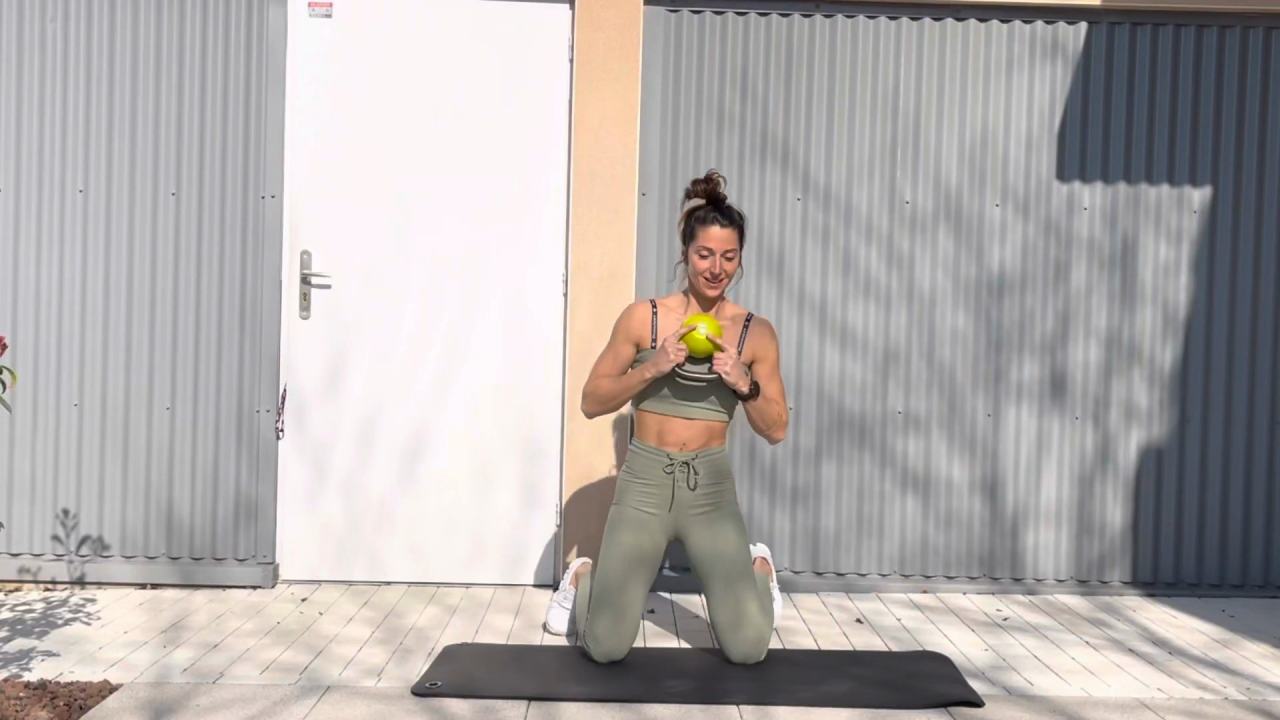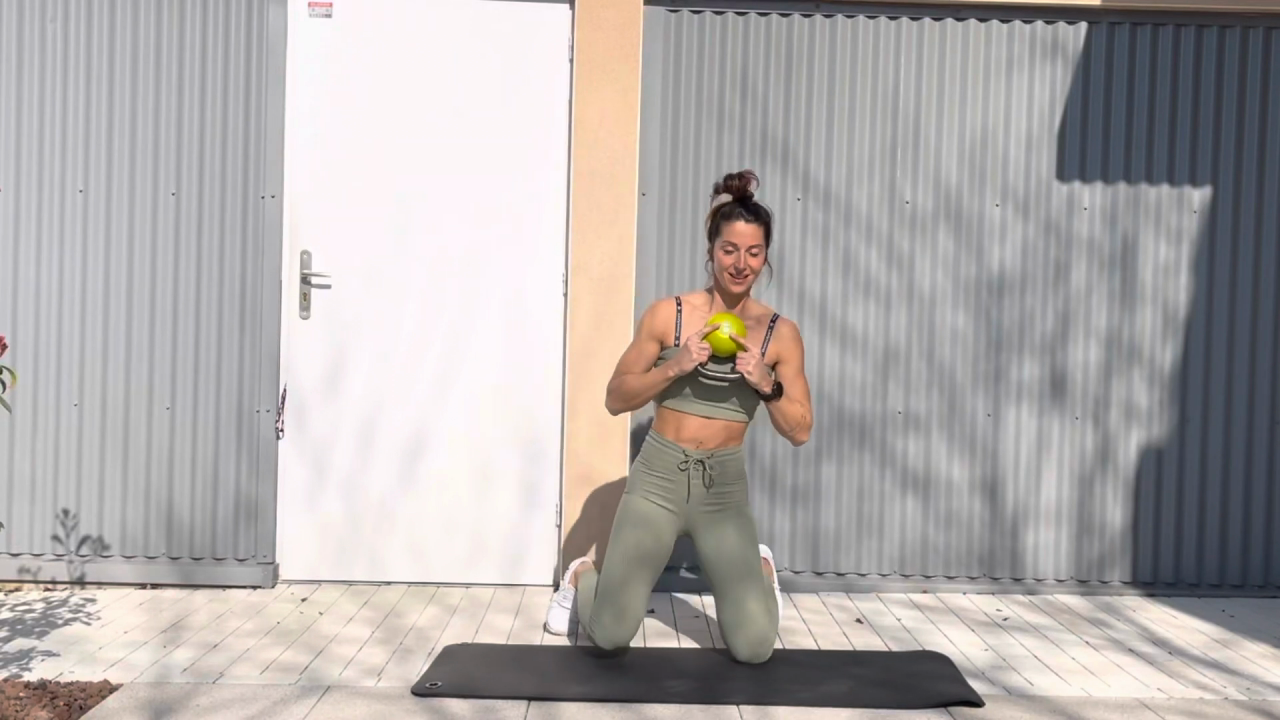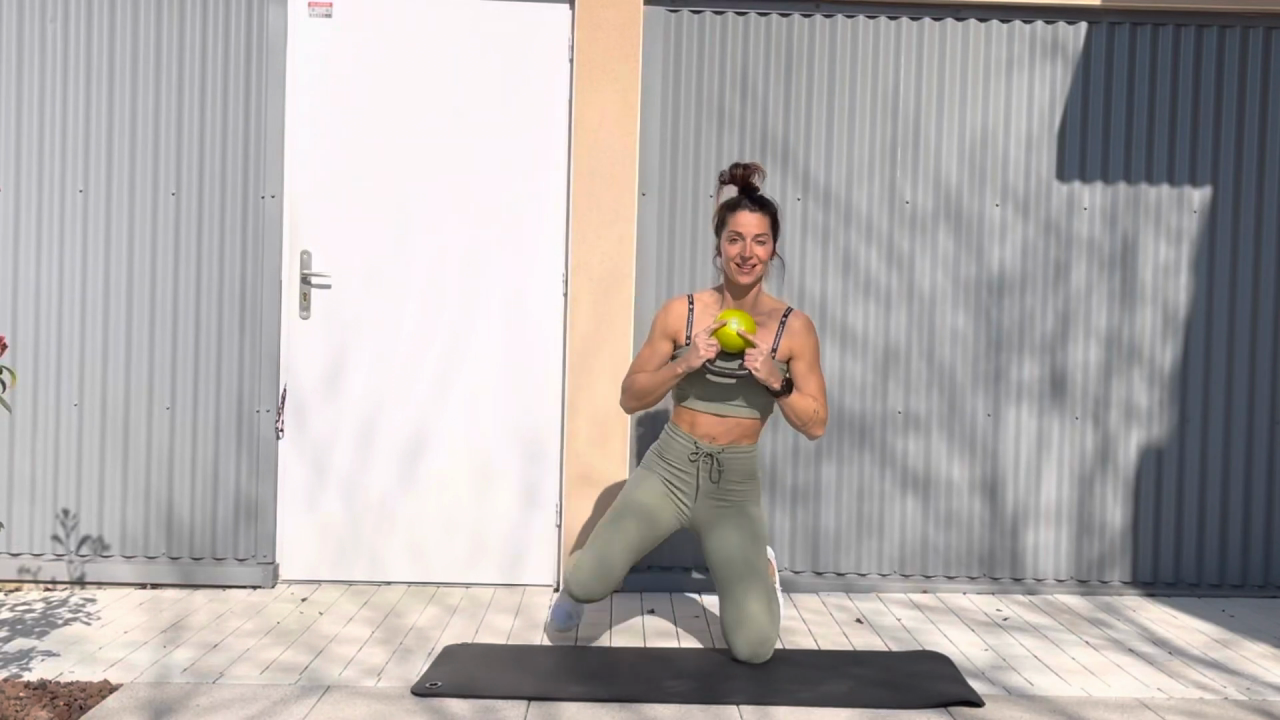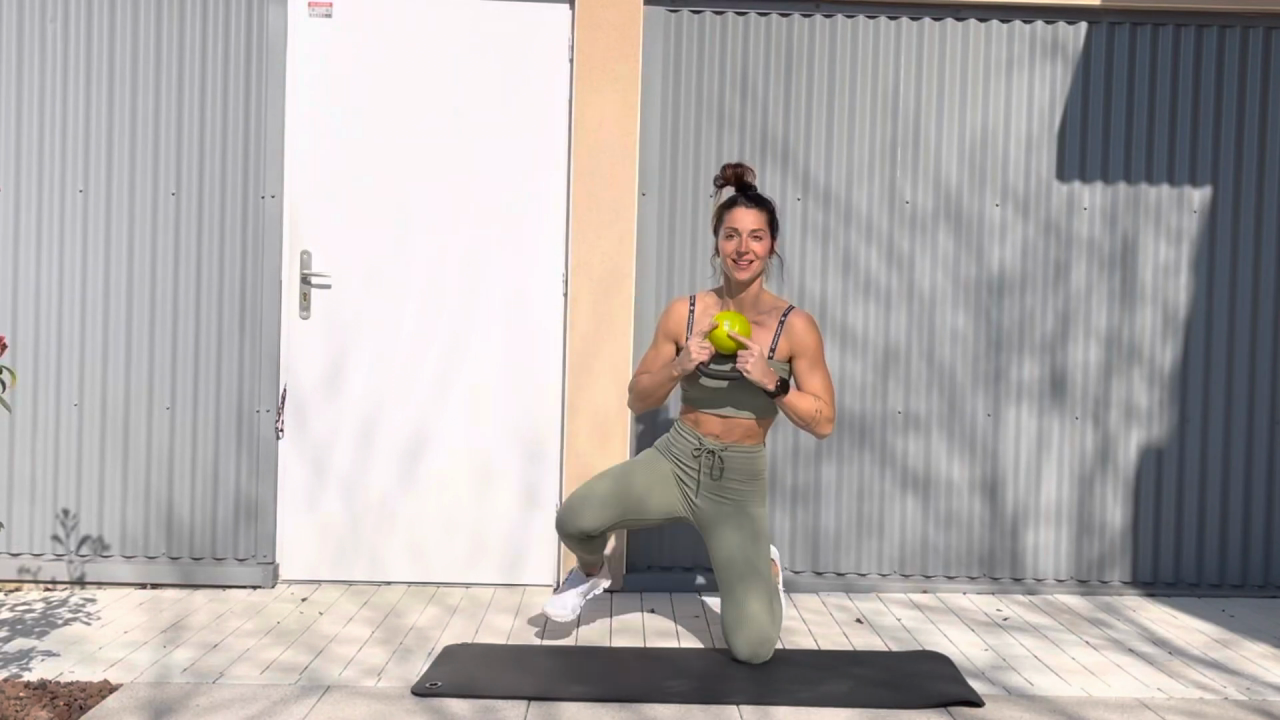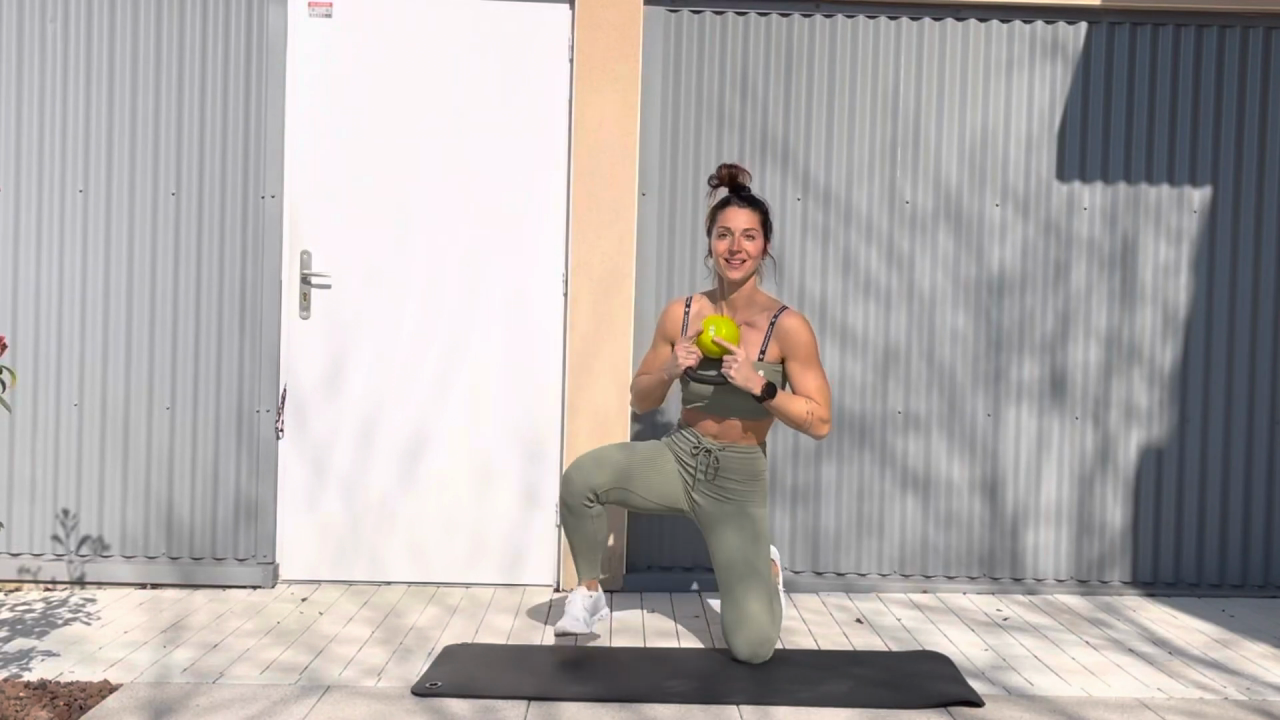
dt=0.1s
person 1, frame 1
left shoulder: (756, 331)
right shoulder: (641, 317)
left elbow: (775, 430)
right elbow: (591, 403)
left wrist: (743, 384)
right wrist: (652, 367)
left hip: (710, 491)
right hip: (644, 485)
left knee: (748, 648)
right knee: (606, 648)
left ankle: (759, 570)
right ankle: (582, 579)
person 1, frame 2
left shoulder: (781, 332)
right shoulder: (667, 314)
left elbow: (800, 431)
right elbow: (616, 399)
left wrist: (768, 384)
right wrist: (675, 367)
left hip: (724, 488)
right hip: (658, 476)
left knee: (754, 648)
right knee: (610, 635)
left ankle: (759, 569)
right ankle: (584, 579)
person 1, frame 3
left shoulder: (794, 327)
right shoulder: (680, 312)
left elbow: (815, 425)
right elbow: (630, 398)
left wrist: (777, 380)
right wrist: (684, 364)
left hip: (735, 486)
right hip: (670, 469)
left knee: (754, 649)
right knee: (588, 583)
left ankle: (762, 570)
right ankle: (579, 579)
person 1, frame 4
left shoulder: (795, 326)
right shoulder: (682, 313)
left elbow: (823, 422)
right elbow: (638, 400)
left wrist: (772, 381)
right wrist: (678, 367)
left hip: (739, 481)
right hip: (674, 460)
left knee: (753, 648)
right knee: (576, 517)
left ankle: (765, 570)
right ankle: (590, 570)
person 1, frame 5
left shoulder: (789, 326)
right shoulder: (679, 314)
left elbow: (820, 423)
right elbow: (640, 399)
left wrist: (760, 386)
right wrist: (670, 369)
left hip: (739, 482)
right hip: (676, 459)
left knee: (753, 648)
right knee: (582, 477)
left ankle: (766, 570)
right ankle: (590, 591)
